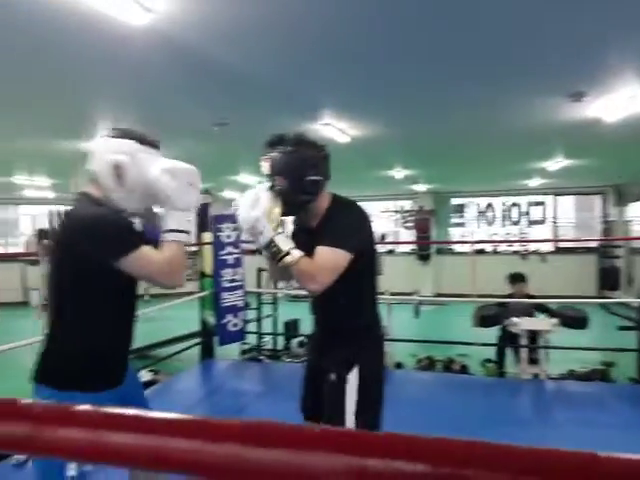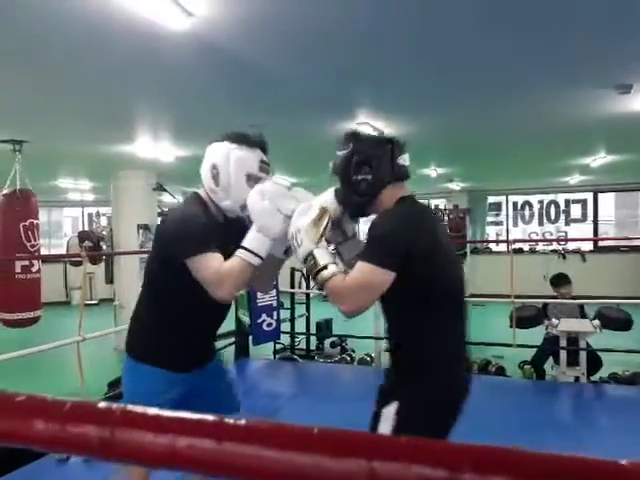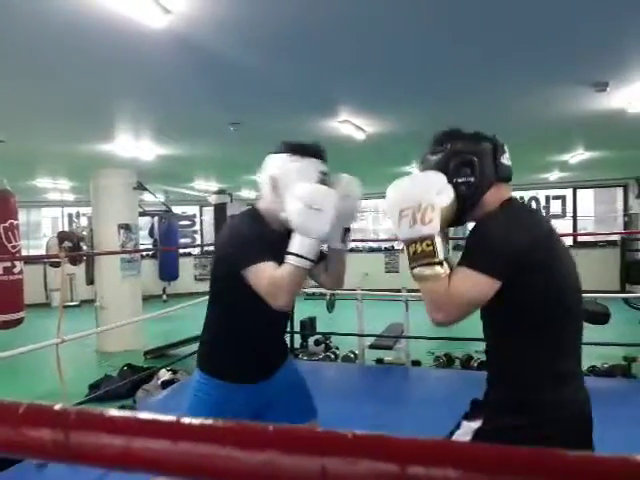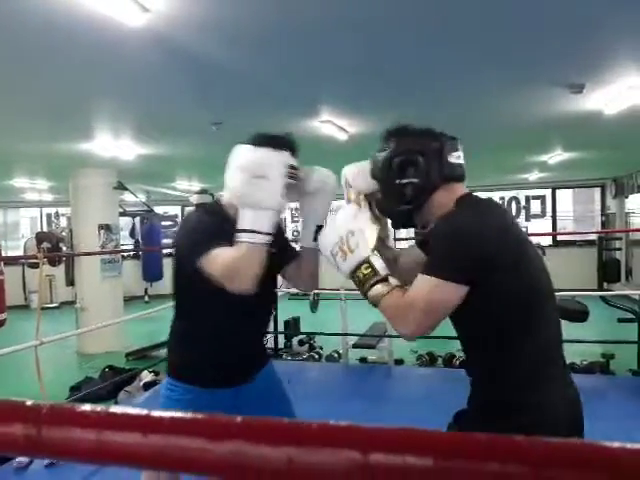
dt=0.5s
person 1, frame 1
left shoulder: (108, 219)
right shoulder: (91, 222)
left elbow: (156, 265)
right elbow: (168, 275)
left wrist: (176, 211)
right wrist: (179, 210)
left hip: (112, 375)
right hip: (71, 386)
person 1, frame 2
left shoulder: (233, 222)
right shoulder: (184, 220)
left elbow: (260, 282)
right elbow: (223, 287)
left wrist: (281, 236)
right wrist: (263, 232)
left hip: (200, 357)
right hip: (154, 363)
person 1, frame 3
left shoulder: (292, 232)
right shoulder: (241, 232)
left elbow: (331, 281)
right elbow: (280, 296)
left wrist: (339, 227)
right wrist: (308, 235)
left hip: (274, 367)
right hip: (225, 376)
person 1, frame 4
left shoulder: (267, 228)
right shoulder: (200, 224)
left elbow: (305, 281)
right elbow: (241, 282)
left wrist: (313, 221)
right wrist: (259, 212)
left hip: (252, 371)
right hip: (194, 381)
person 2, frame 1
left shoulder: (349, 217)
right shoulder: (304, 222)
left elbow: (315, 280)
right elbow: (290, 272)
left wrist: (271, 237)
right wrist: (265, 236)
left hip: (356, 346)
right hip: (325, 340)
right knee: (318, 425)
person 2, frame 2
left shoulder: (396, 224)
right shoulder: (417, 218)
left elbow: (350, 300)
right elbow: (375, 279)
left wrist: (309, 250)
right wrist: (342, 237)
left hip: (421, 380)
person 2, frame 3
left shoulder: (498, 228)
right shoulder: (527, 221)
left elbow: (443, 309)
right elbow: (464, 287)
left wrist: (421, 236)
right wrist: (434, 236)
left hip: (522, 412)
person 2, frame 4
left shoulder: (463, 226)
right shoulder: (476, 220)
left elbow: (412, 320)
right elbow: (404, 274)
left wrist: (361, 259)
right wrist: (368, 218)
